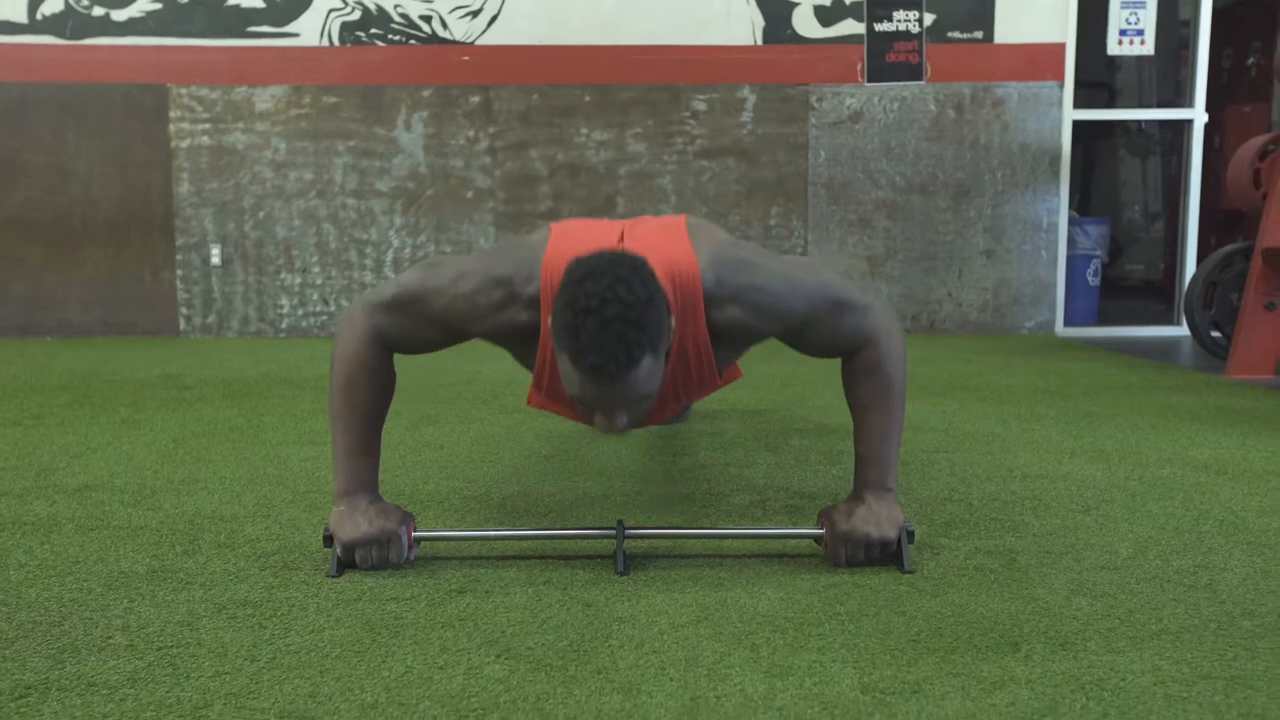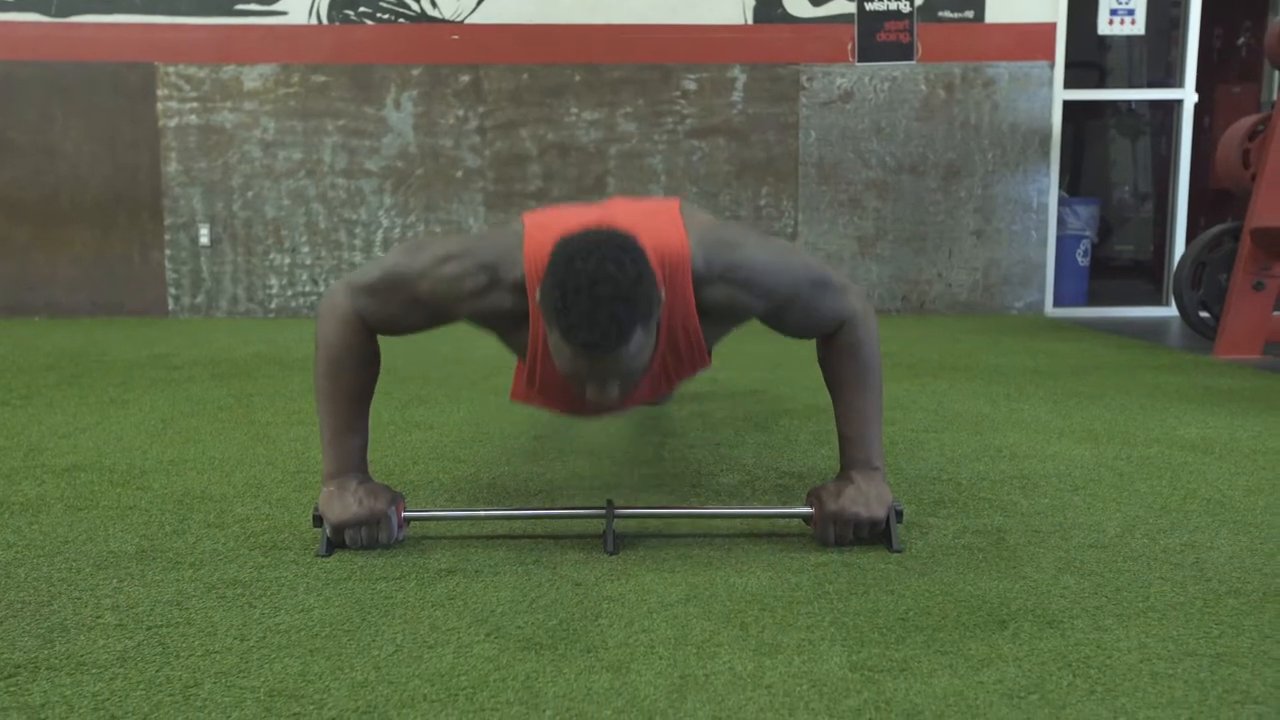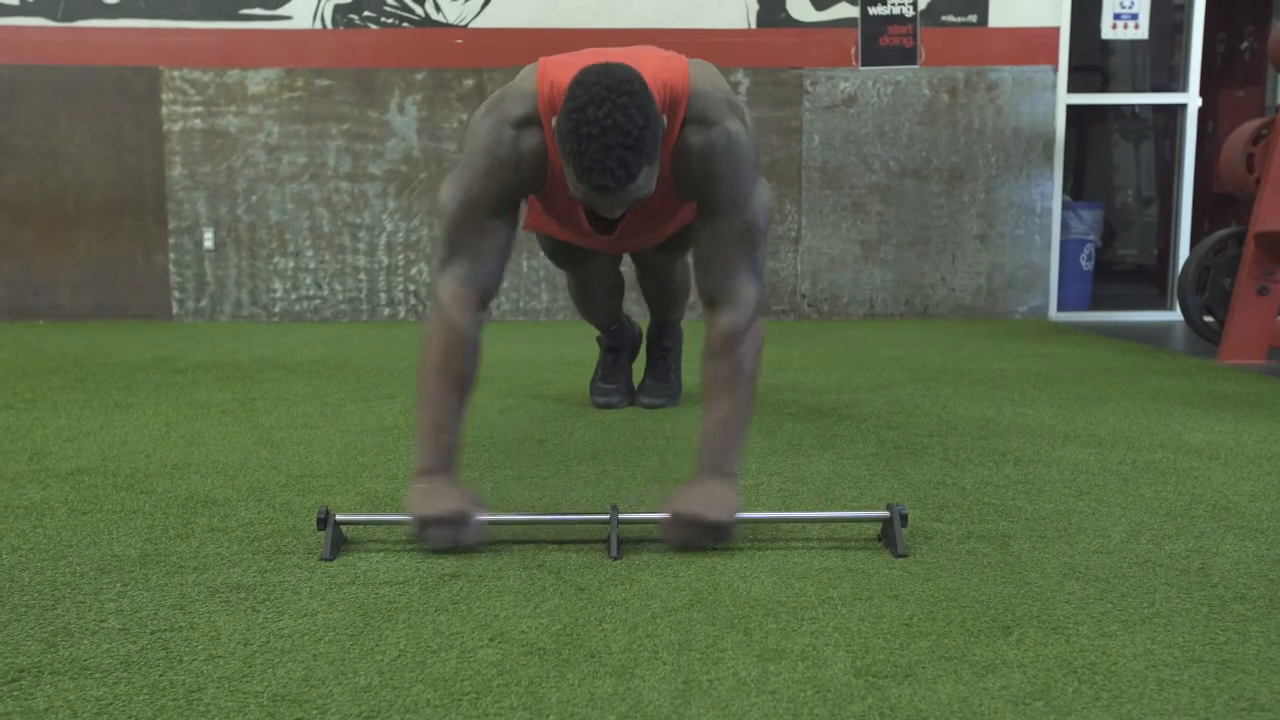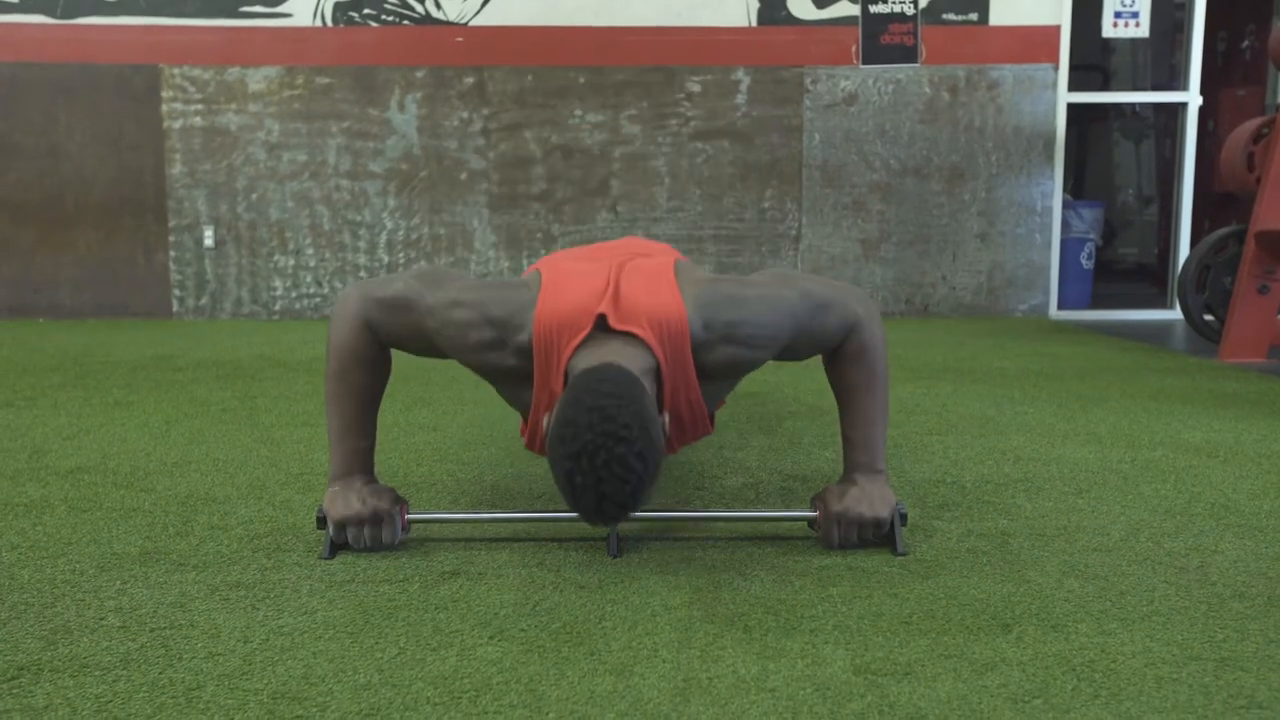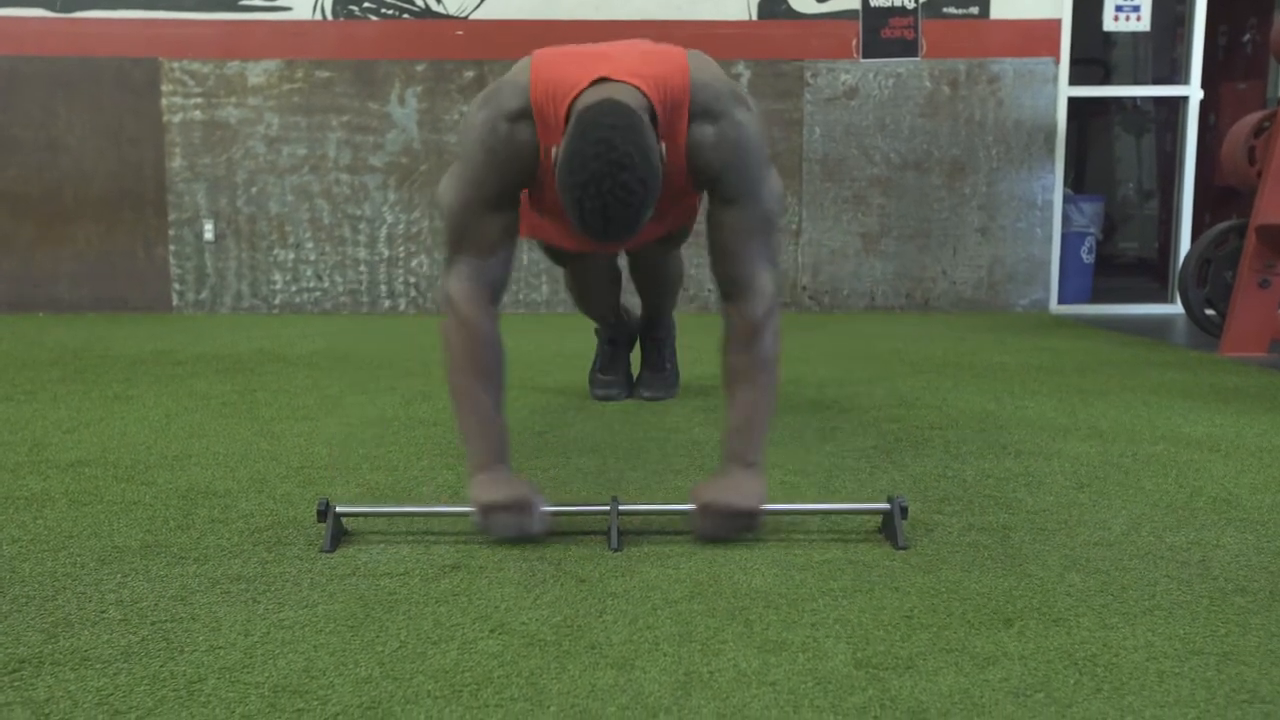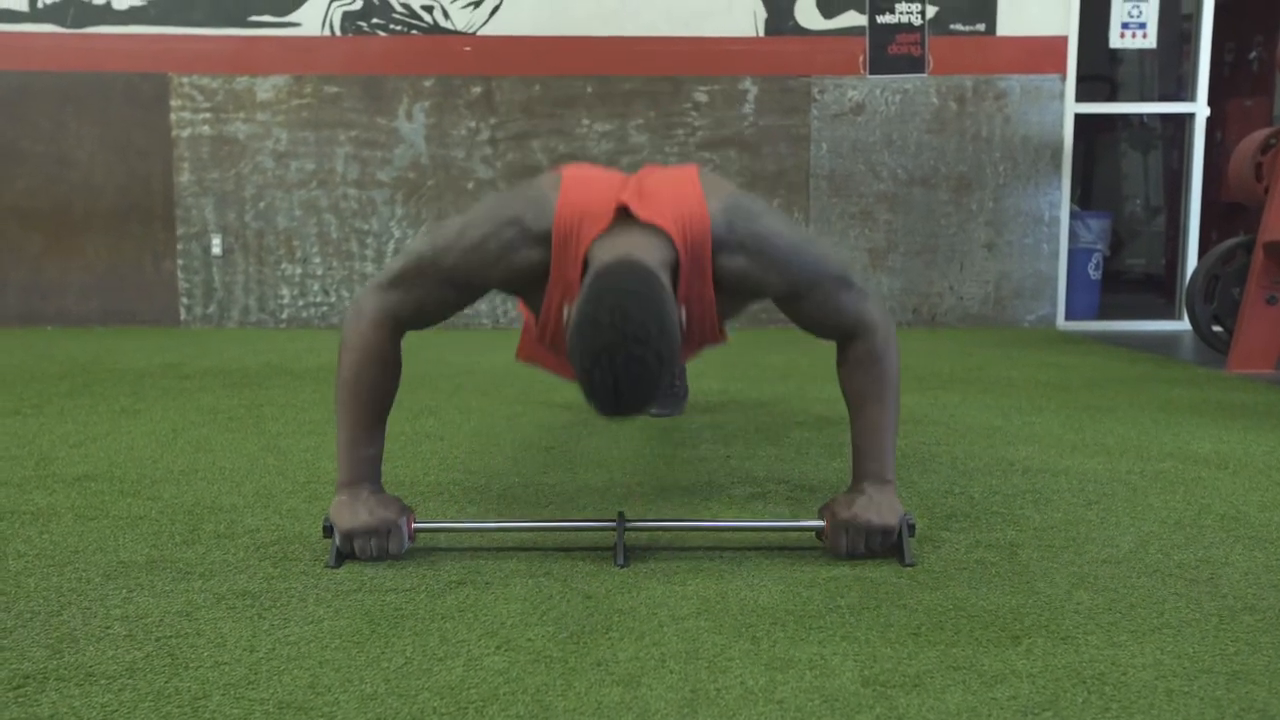
dt=0.7s
person 1, frame 1
left shoulder: (727, 295)
right shoulder: (513, 295)
left elbow: (876, 329)
right elbow: (362, 324)
left wrist: (876, 491)
right wrist: (354, 495)
person 1, frame 2
left shoulder: (712, 275)
right shoulder: (499, 282)
left elbow: (850, 314)
right elbow: (343, 305)
left wrist: (864, 470)
right wrist: (343, 477)
right hip: (548, 281)
person 1, frame 3
left shoulder: (713, 131)
right shoulder: (510, 134)
left elbow: (733, 304)
right elbow: (461, 297)
left wrist: (716, 474)
right wrist: (433, 473)
left ankle: (667, 338)
right ankle: (615, 341)
person 1, frame 4
left shoulder: (715, 333)
right shoulder: (508, 334)
left elbow: (858, 317)
right elbow: (355, 310)
left wrist: (866, 475)
right wrist: (349, 478)
person 1, frame 5
left shoulder: (716, 121)
right shoulder: (504, 123)
left elbow: (751, 290)
right elbow: (469, 288)
left wrist: (742, 463)
right wrist: (488, 466)
left ankle: (658, 330)
right ankle: (614, 332)
person 1, frame 6
left shoulder: (738, 246)
right shoulder: (517, 238)
left elbow: (867, 327)
right elbow: (374, 314)
left wrist: (876, 483)
right wrist: (356, 485)
left hip: (681, 281)
right hip: (571, 283)
left ankle: (672, 364)
